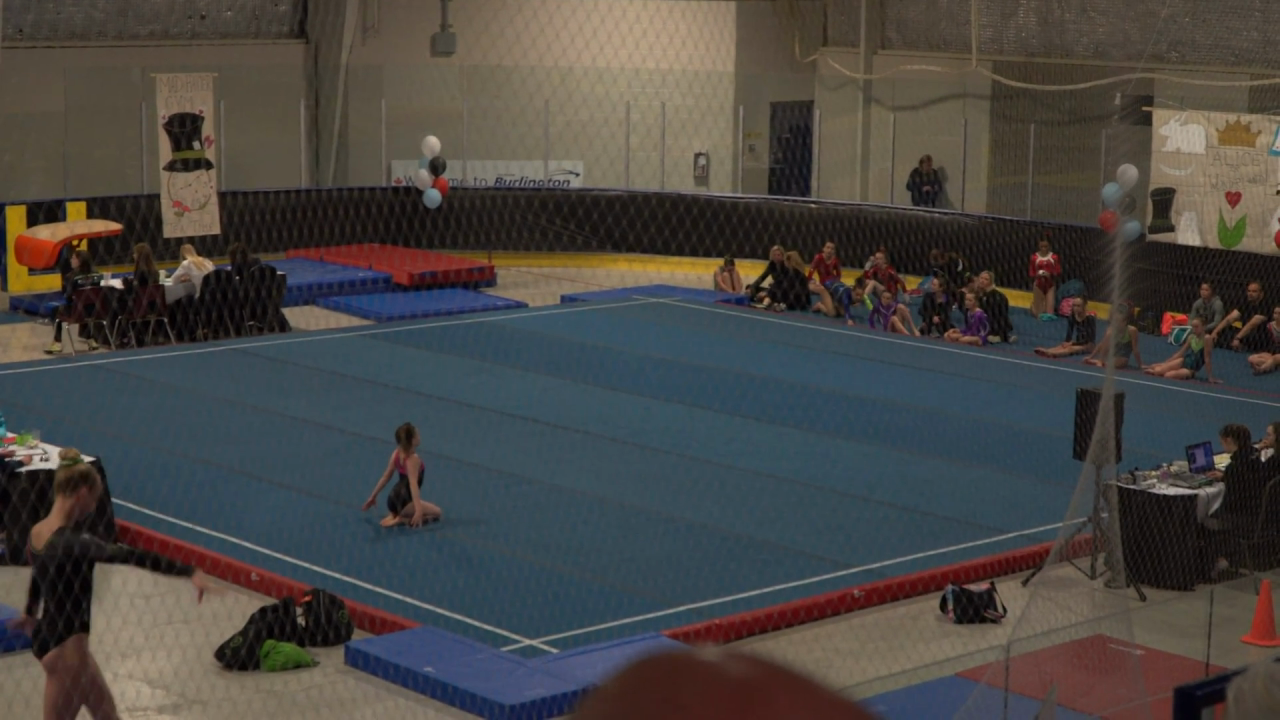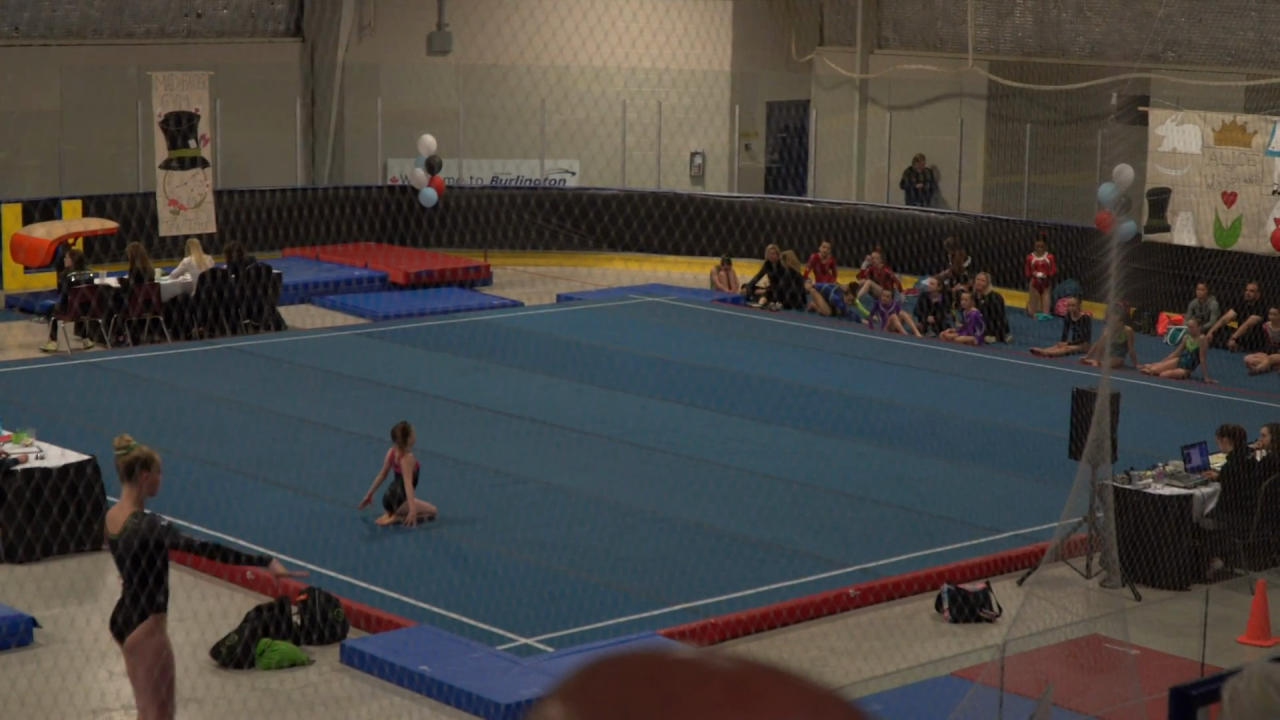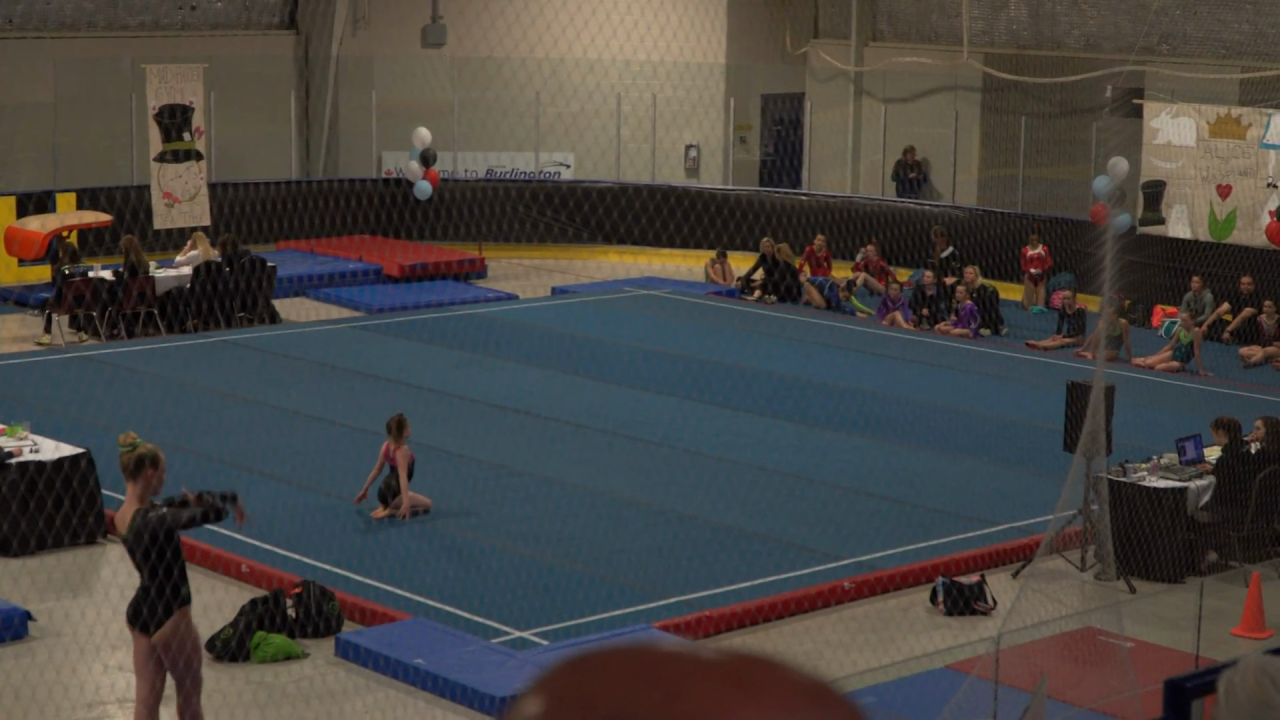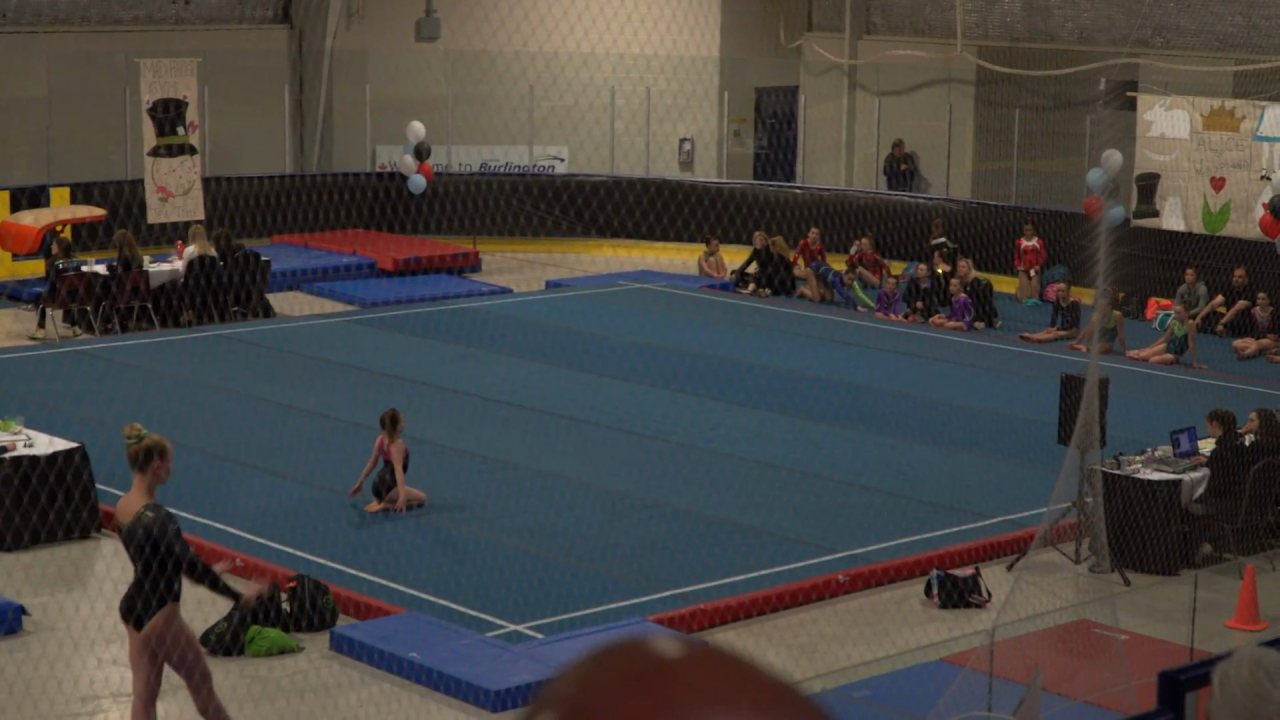
dt=0.7s
person 1, frame 1
left shoulder: (38, 533)
right shoulder: (70, 542)
right elbow: (128, 555)
left wrist: (30, 613)
right wrist: (188, 572)
left hip: (49, 636)
right hip: (66, 644)
person 1, frame 2
left shoulder: (113, 516)
right shoulder: (146, 525)
right elbow: (207, 550)
right wrist: (266, 563)
left hip: (122, 620)
right hip: (145, 627)
person 1, frame 3
left shoulder: (125, 513)
right shoulder: (152, 520)
left elbow: (182, 503)
right elbow: (212, 513)
left wrist: (231, 498)
right wrist: (229, 504)
left hip: (139, 614)
right hip: (170, 618)
right knee: (189, 695)
person 1, frame 4
left shoulder: (123, 505)
right shoulder: (154, 517)
right elbow: (192, 567)
left wrist: (208, 569)
right wrist: (238, 596)
left hip: (133, 606)
right hip: (159, 613)
left knee: (144, 695)
right knee: (200, 681)
